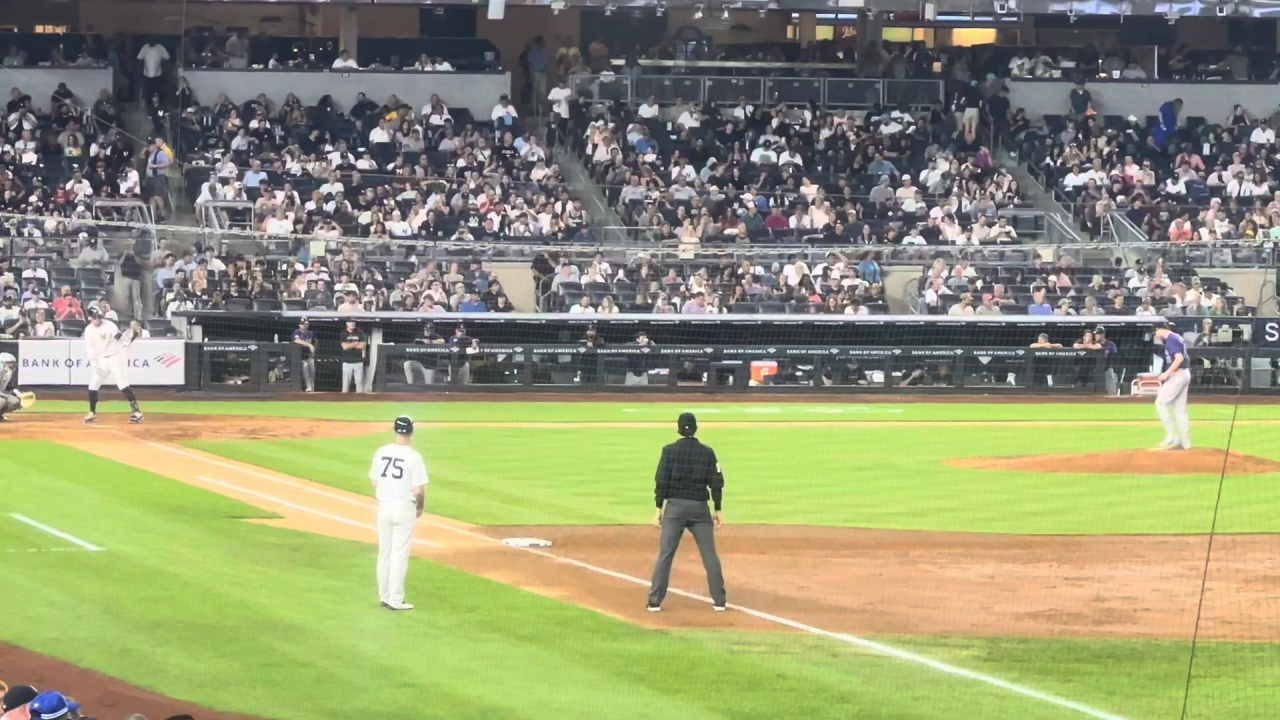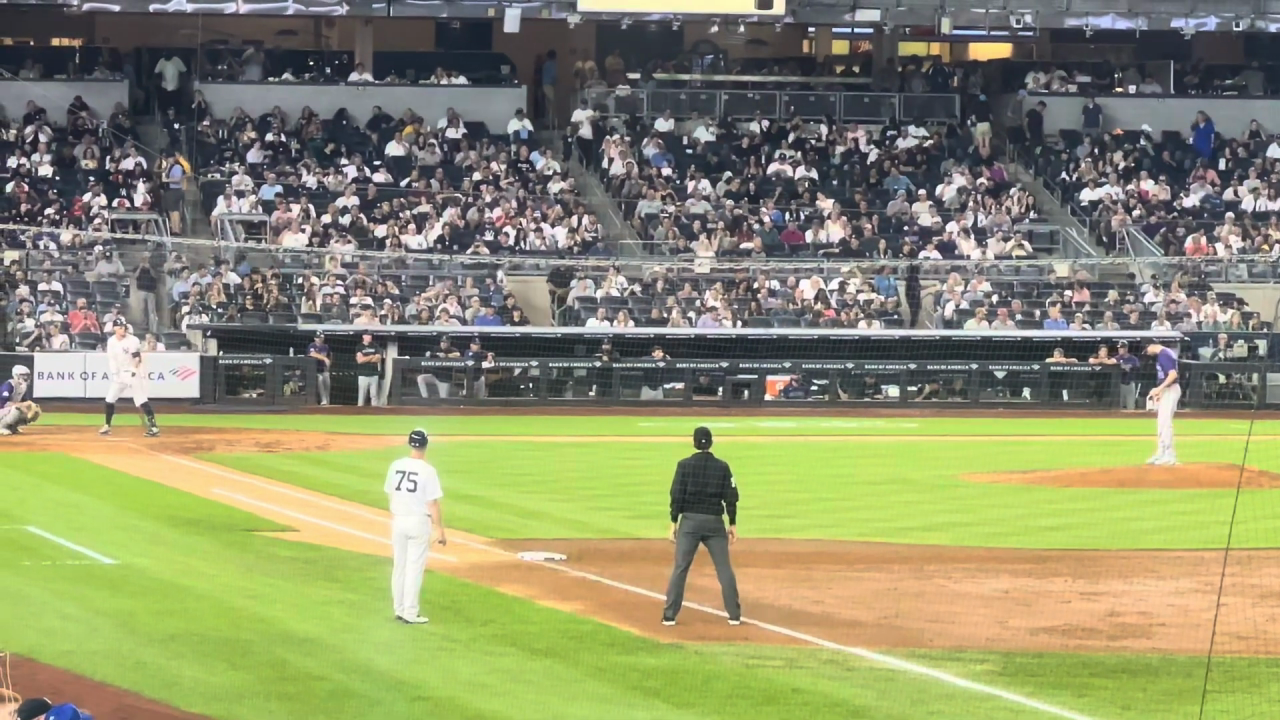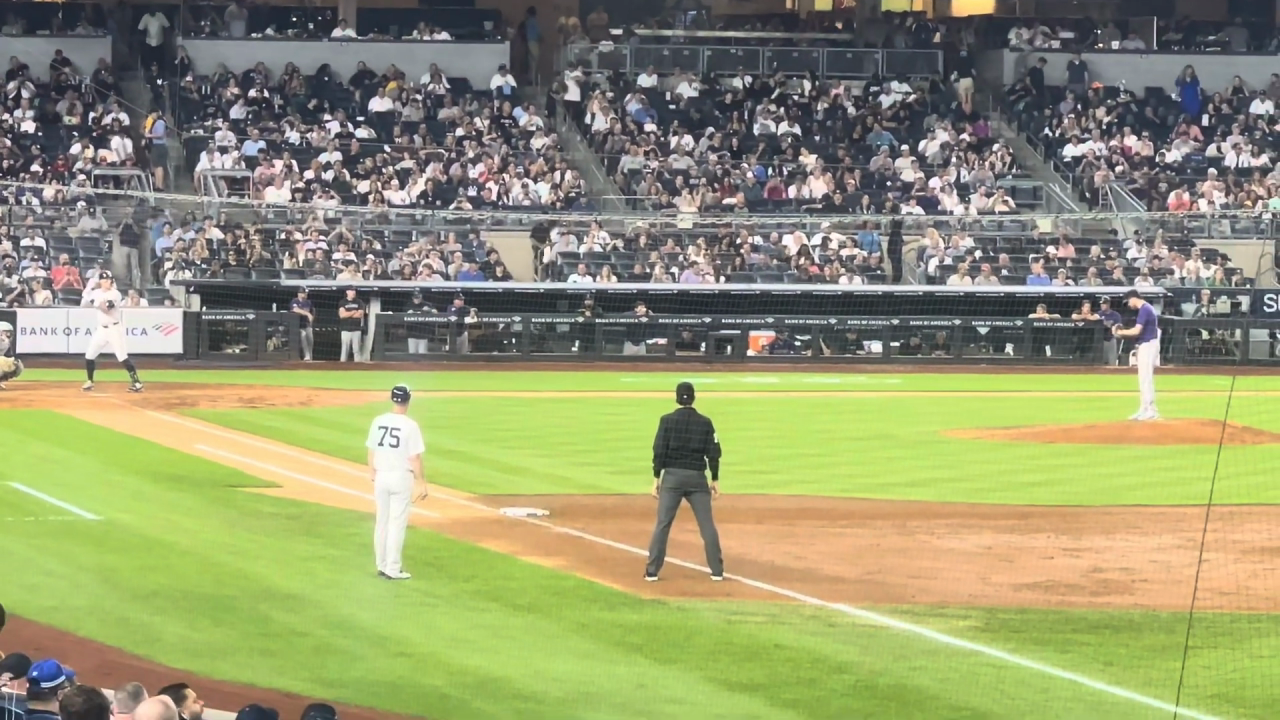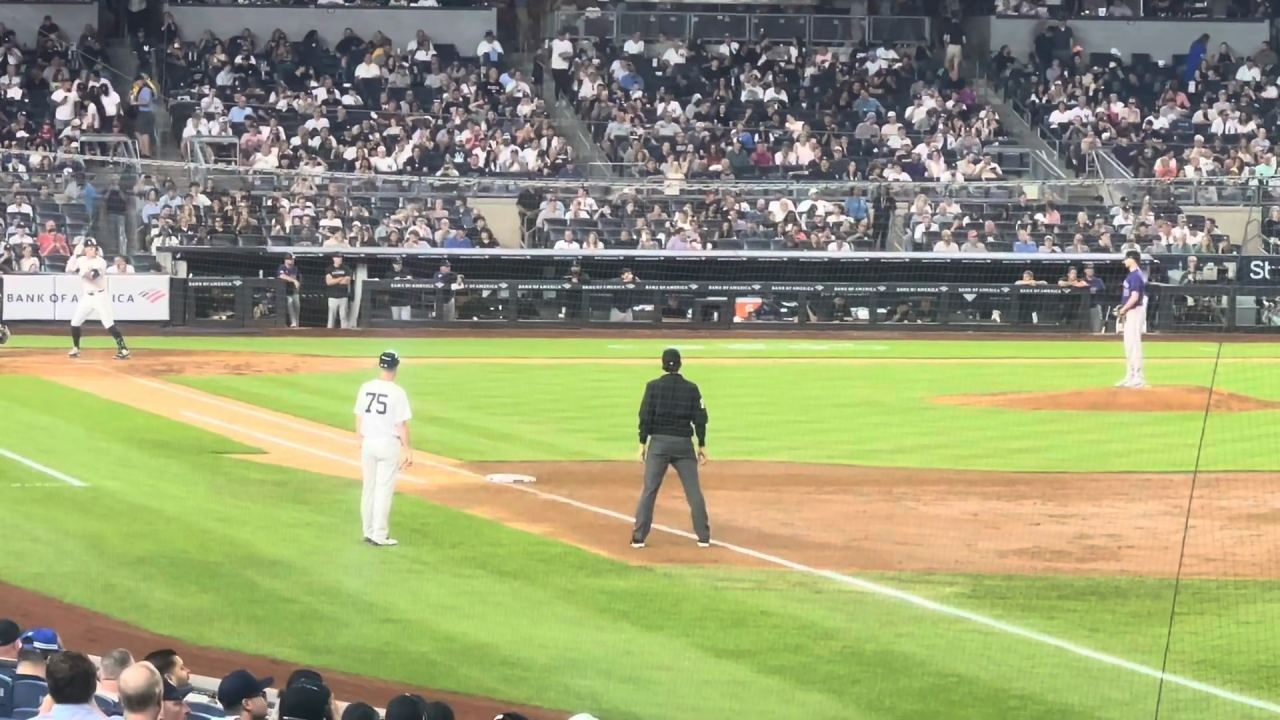
dt=1s
person 1, frame 1
left shoulder: (669, 450)
right shoulder: (707, 452)
left elbow: (661, 482)
right elbow: (716, 483)
left wrist: (659, 508)
right wrist: (717, 510)
left hip: (675, 506)
right hip: (699, 507)
left knee: (665, 554)
right knee: (710, 555)
left ankle: (655, 602)
right ankle: (719, 601)
person 1, frame 2
left shoulder: (685, 465)
right shoulder: (722, 466)
left elbow: (676, 496)
right elbow: (731, 498)
left wrist: (673, 523)
right wrist: (732, 524)
left hip: (690, 520)
right hip: (714, 522)
left knee: (680, 568)
right knee: (725, 569)
left ankle: (669, 616)
right ankle: (734, 615)
person 1, frame 3
left shoulder: (667, 420)
right shoulder: (705, 422)
left elbow: (659, 451)
right elbow: (714, 453)
left wrist: (656, 478)
right wrist: (714, 480)
left hip: (672, 476)
right hip: (697, 477)
left knee: (662, 524)
right knee: (707, 525)
left ankle: (652, 571)
right ankle: (717, 571)
person 1, frame 4
left shoulder: (653, 386)
right shoulder: (691, 388)
left elbow: (645, 418)
right elbow: (700, 419)
left wrist: (642, 444)
right wrist: (701, 445)
left hip: (658, 442)
right hip: (683, 443)
left knee: (649, 490)
right knee: (694, 491)
left ankle: (638, 538)
right ankle: (703, 537)
person 2, frame 1
left shoulder: (381, 452)
right shoulder: (414, 456)
left elbow: (374, 484)
right elbow: (418, 490)
right wrist: (420, 507)
left hip: (384, 507)
right hip: (404, 508)
left knee: (384, 553)
right knee: (400, 554)
left ankle: (384, 596)
right ankle: (395, 600)
person 2, frame 2
left shoulder: (395, 466)
right shoulder: (428, 470)
left elbow: (390, 497)
right elbow: (433, 504)
right wrist: (441, 530)
left hip: (398, 521)
right hip: (419, 522)
left knee: (399, 567)
right knee: (415, 568)
left ankle: (399, 610)
right ankle: (410, 614)
person 2, frame 3
left shoulder: (378, 421)
right shoulder: (410, 425)
left elbow: (370, 453)
right elbow: (415, 458)
left wrist: (373, 476)
right wrist: (422, 483)
left hip: (381, 476)
right hip: (401, 478)
left knee: (381, 522)
right knee: (397, 524)
left ankle: (381, 566)
right ankle: (393, 569)
person 2, frame 4
left shoulder: (365, 388)
right shoulder: (397, 392)
left elbow: (358, 418)
right elbow: (402, 425)
right wrist: (407, 450)
left hip: (368, 443)
right hip: (388, 444)
left knee: (368, 488)
right knee: (384, 490)
left ankle: (368, 532)
right ankle: (379, 536)
